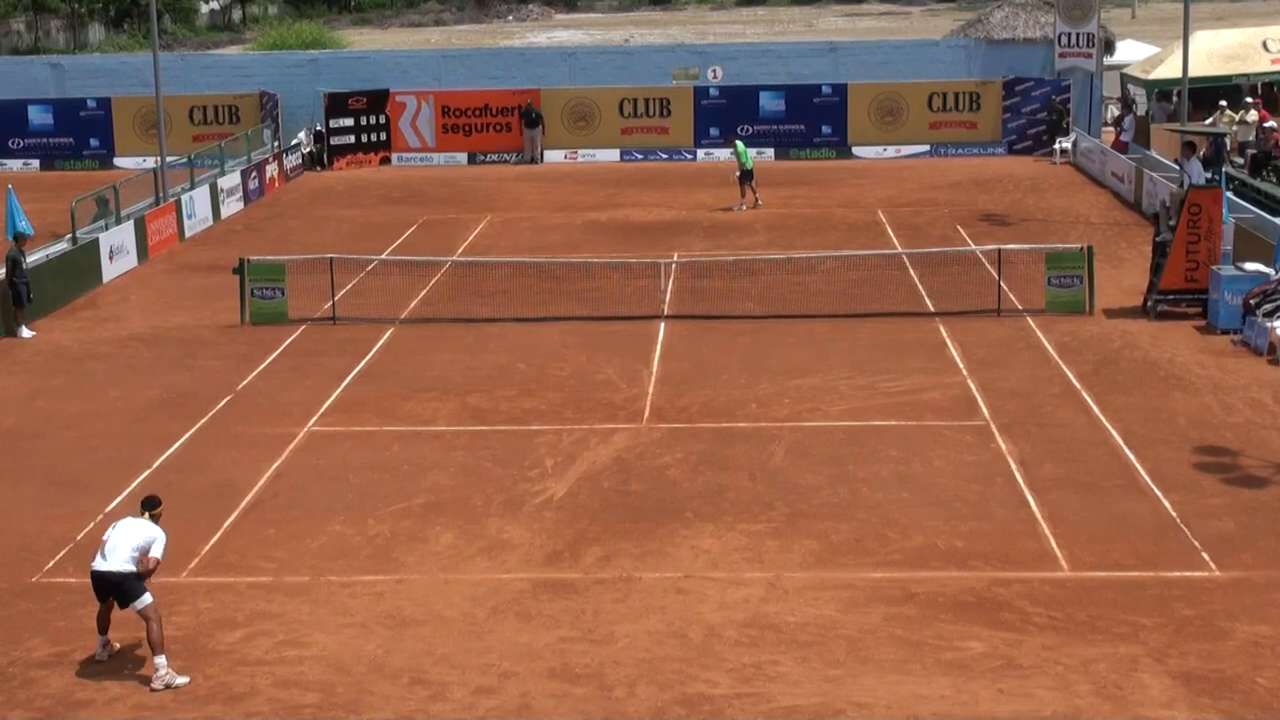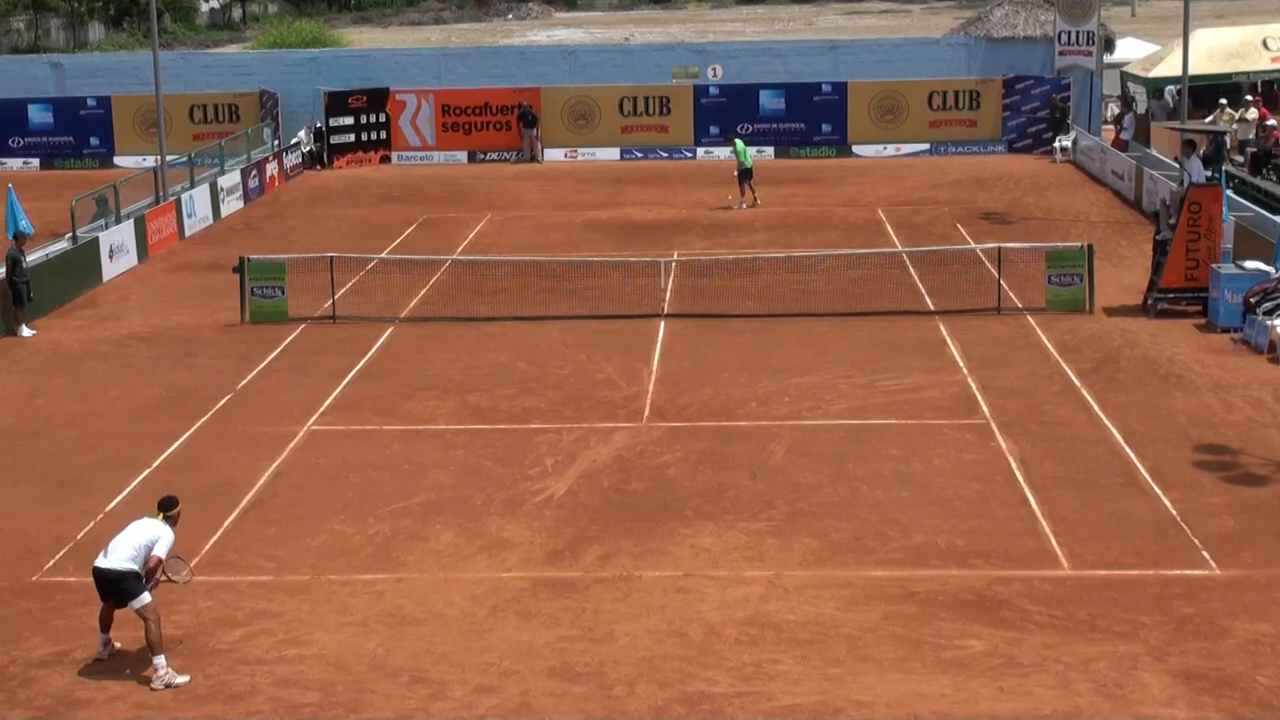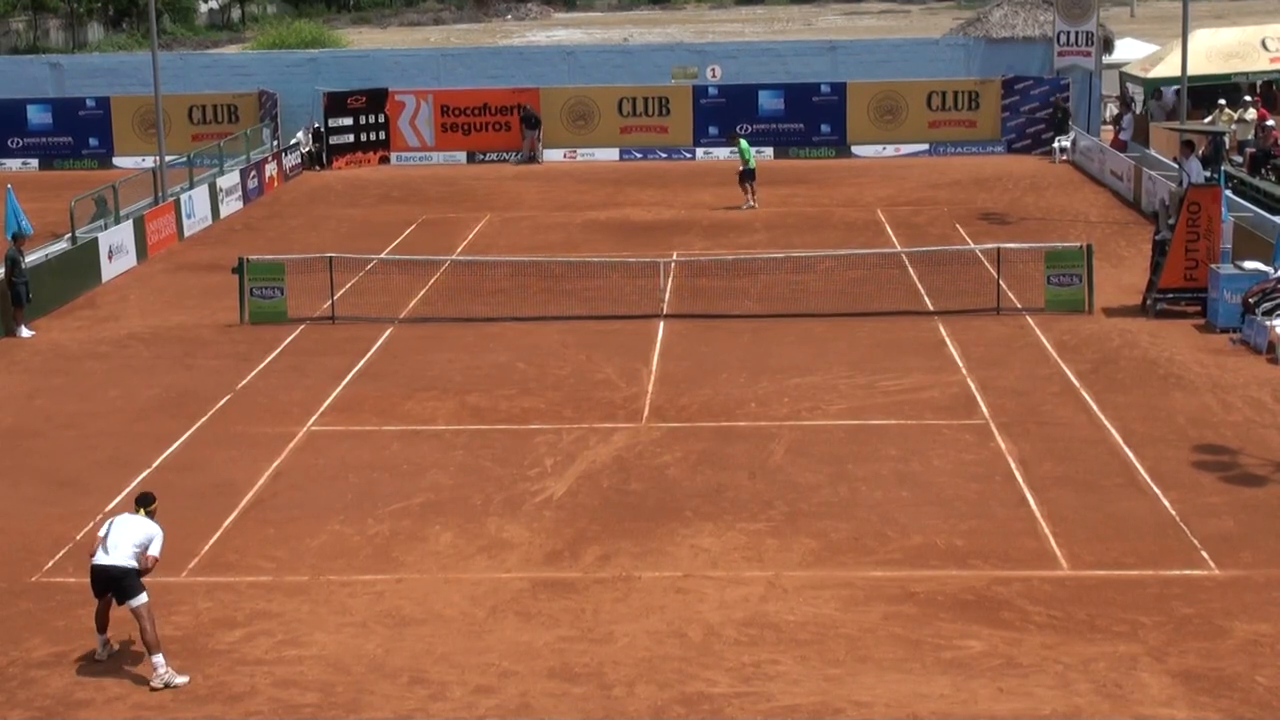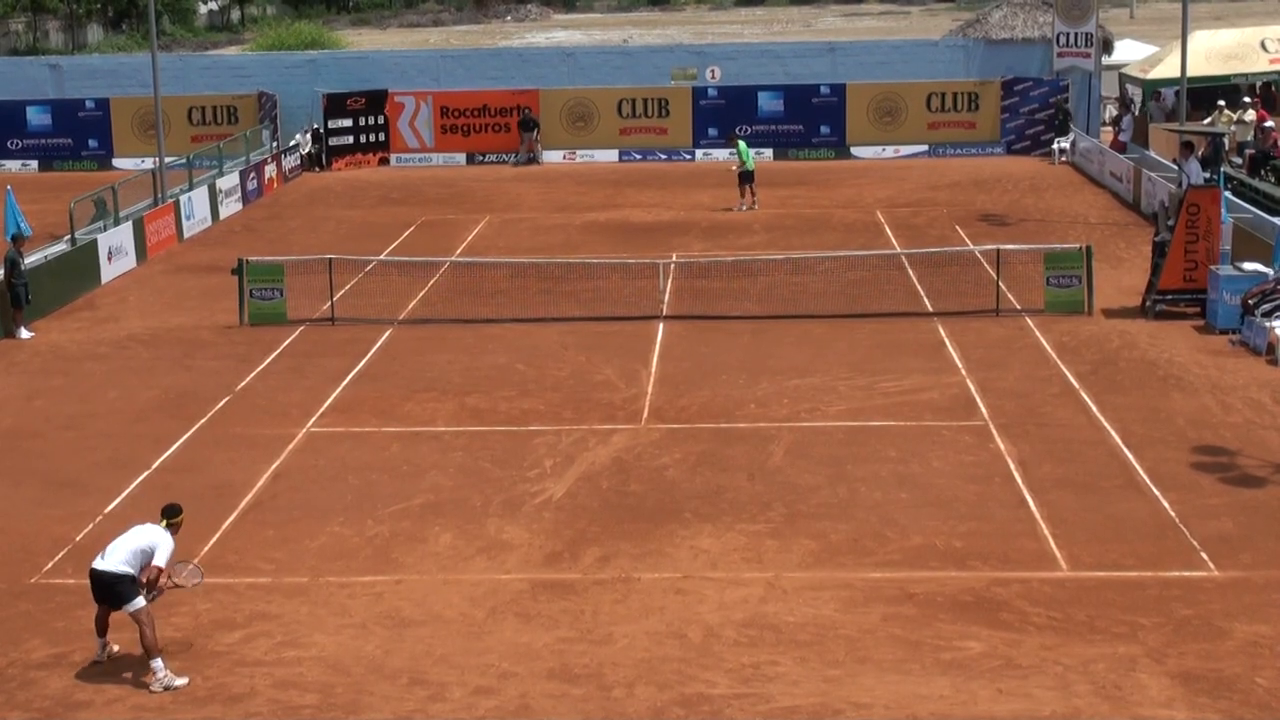
dt=0.4s
person 1, frame 1
left shoulder: (121, 522)
right shoulder: (158, 533)
left elbow: (99, 552)
right elbow: (151, 566)
right wrist: (138, 580)
left hip: (97, 571)
right hip: (122, 574)
left knee: (106, 605)
right knee: (153, 617)
left ankle: (103, 648)
right ankle: (162, 674)
person 1, frame 2
left shoulder: (141, 522)
right shoulder: (167, 533)
right elbow: (153, 564)
left wrist: (145, 579)
right wrist: (148, 582)
left hip: (100, 567)
right hip: (121, 572)
left knee: (109, 604)
right knee: (152, 617)
left ankle: (104, 647)
right ankle: (161, 674)
person 1, frame 3
left shoulder: (115, 519)
right shoulder: (155, 530)
left elbow: (93, 551)
right elbow: (149, 565)
right wrist: (134, 577)
left hip: (98, 566)
right hip: (123, 569)
left knee: (104, 602)
right knee: (146, 618)
left ankle: (103, 648)
right ankle: (161, 673)
person 1, frame 4
left shoulder: (142, 528)
right shoulder: (167, 540)
right elbow: (153, 575)
left wrist: (145, 587)
right wrist: (151, 594)
left hip: (96, 569)
right hip: (116, 575)
left knee: (104, 608)
right knee: (146, 622)
left ankle: (102, 651)
right ankle: (160, 677)
